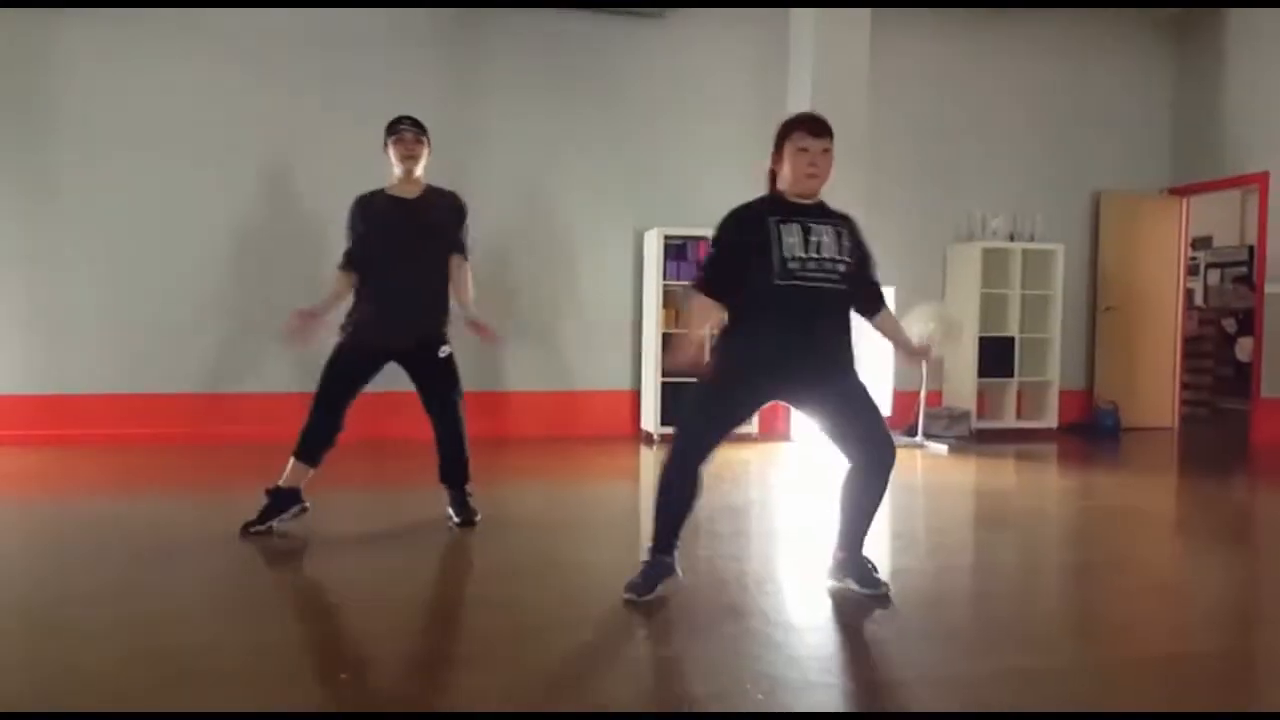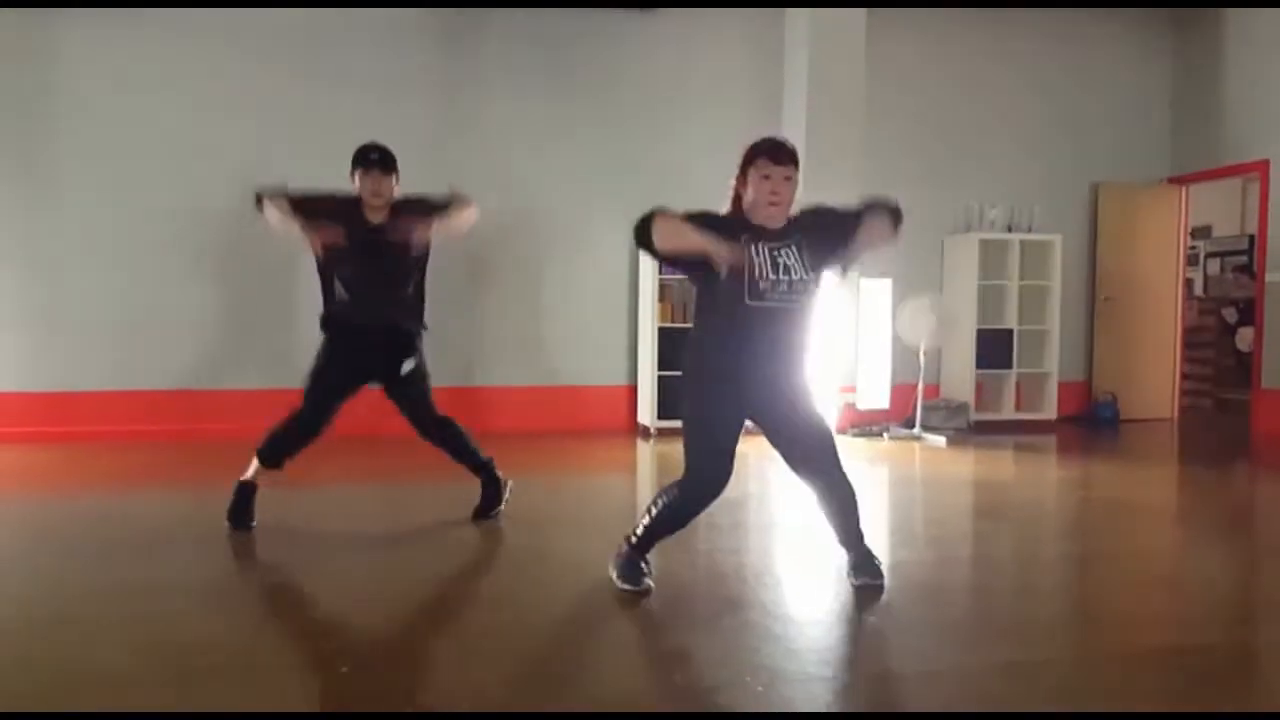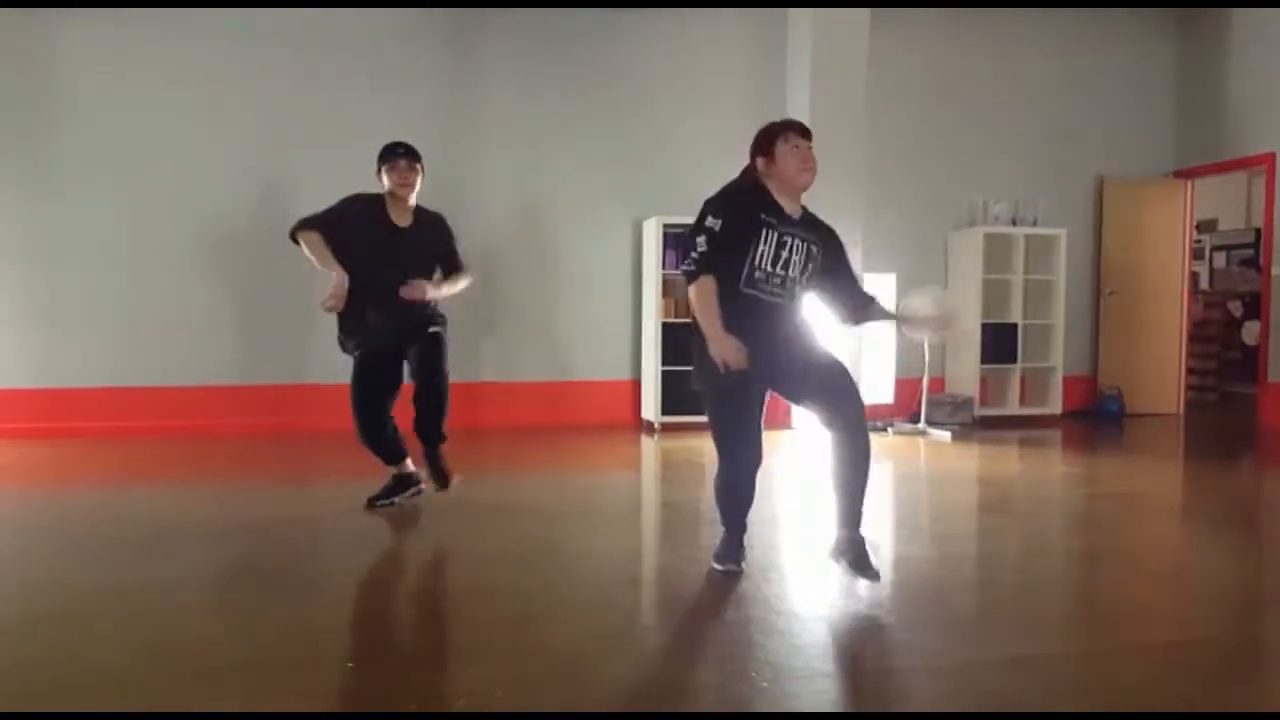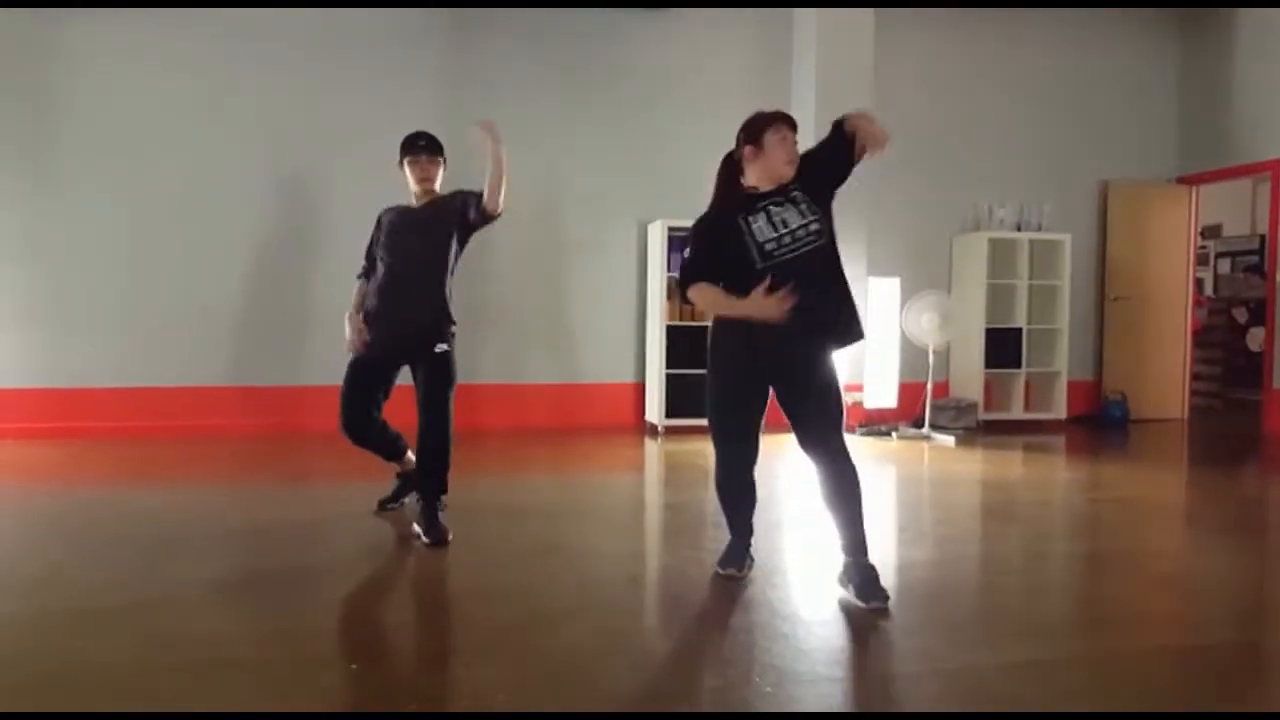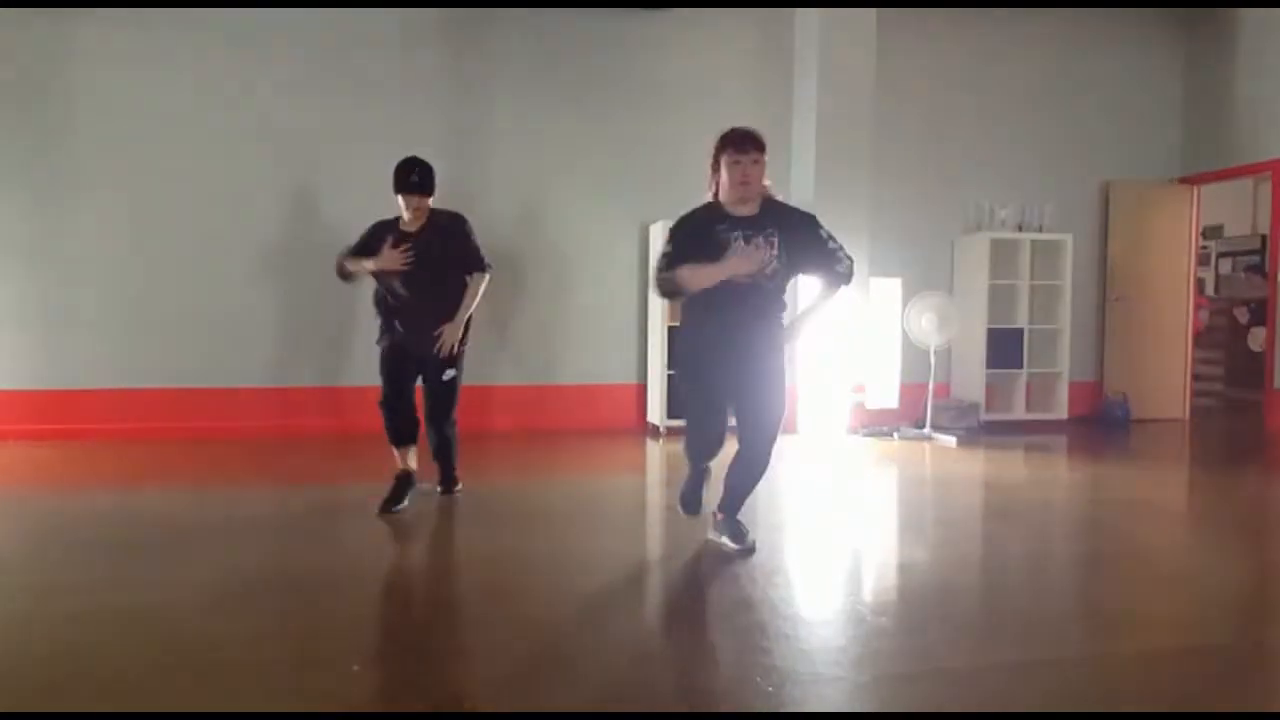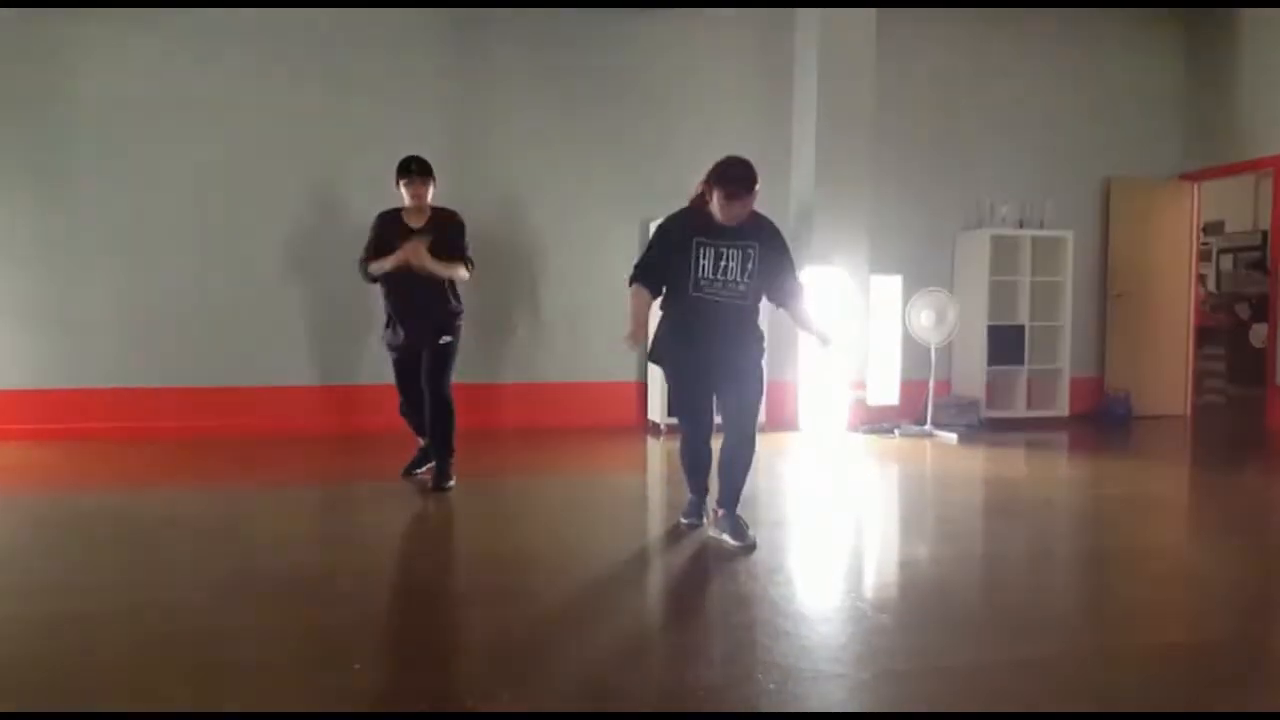
dt=0.5s
person 1, frame 1
left shoulder: (843, 227)
right shoulder: (747, 220)
left elbow: (868, 296)
right elbow: (714, 291)
left wrist: (903, 342)
right wrist: (696, 339)
left hip: (825, 364)
right hip: (748, 358)
left knee: (877, 452)
right knee: (687, 449)
left ankle: (848, 557)
right ankle: (661, 558)
person 1, frame 2
left shoulder: (814, 227)
right shoulder: (719, 232)
left elbow: (882, 217)
right elbow: (652, 230)
left wrist: (870, 234)
right wrist: (710, 247)
left hip: (782, 384)
right hip: (716, 380)
left knee: (826, 473)
right knee: (704, 481)
left ankle: (860, 553)
right ankle: (633, 549)
person 1, frame 3
left shoulder: (820, 236)
right shoulder: (734, 205)
left elbow: (851, 302)
right elbow: (700, 270)
left wrist: (911, 319)
right wrist: (716, 338)
left hip: (790, 347)
right hip: (726, 352)
left knee: (851, 421)
right knee: (738, 454)
left ankle: (849, 538)
right ankle: (732, 537)
person 1, frame 4
left shoulder: (811, 181)
right shoulder: (720, 219)
left elbow: (847, 139)
right elbow: (693, 286)
left wrist: (863, 128)
right wrist: (745, 306)
left hip: (806, 353)
right hip: (740, 353)
left knee: (831, 454)
right knee: (734, 458)
left ankle: (857, 562)
right ankle: (740, 543)
person 1, frame 5
left shoulder: (791, 222)
right shoulder: (695, 225)
left elbow: (841, 268)
right elbow: (670, 283)
left wrist: (804, 318)
right wrist: (726, 268)
left hip: (761, 353)
right hip: (704, 353)
left knee: (759, 444)
right knee: (704, 437)
left ankle: (727, 516)
right ankle: (696, 480)
person 1, frame 6
left shoulder: (765, 234)
right shoulder: (678, 228)
left elbow: (787, 288)
right elbow: (644, 279)
left wrist: (813, 328)
right wrist: (639, 322)
left hip: (741, 349)
right hip: (686, 348)
left knee: (741, 431)
right knee: (694, 430)
left ankle: (727, 512)
right ankle: (697, 498)
person 2, frame 1
left shoulder: (448, 205)
right shoulder: (367, 205)
left elbow: (456, 258)
right elbow: (352, 267)
left wrist: (468, 310)
right wrist: (322, 308)
left hip: (424, 329)
right hip: (368, 325)
left knee: (447, 408)
right knee: (328, 405)
left ankle: (457, 494)
right ankle: (288, 495)
person 2, frame 2
left shoulder: (415, 212)
right shoulder: (333, 211)
left elbow: (467, 209)
right elbow: (269, 202)
left wrist: (435, 230)
right wrist: (301, 229)
left hip: (399, 338)
right hip: (347, 335)
left knee: (425, 419)
right knee: (314, 416)
left ankle: (491, 478)
right ankle: (250, 482)
person 2, frame 3
left shoulder: (435, 225)
right shoulder: (357, 209)
left elbow: (460, 276)
right elbow: (304, 232)
left wrist: (435, 290)
right wrist: (336, 273)
left hip: (420, 323)
right hip: (372, 332)
left knee: (431, 378)
right knee: (370, 418)
left ankle: (434, 454)
right ankle: (405, 472)
person 2, frame 4
left shoulder: (455, 206)
right shoulder: (388, 218)
left elbow: (491, 208)
right elbow: (368, 274)
left wrist: (495, 149)
right wrist: (353, 314)
left hip: (430, 330)
right hip: (378, 331)
left knee: (435, 415)
right knee: (355, 416)
left ankle: (431, 508)
right ankle: (409, 467)
person 2, frame 5
left shoulder: (453, 225)
right shoulder: (380, 233)
left elbow: (480, 271)
right elbow: (344, 267)
left wrist: (458, 320)
right wrist: (372, 264)
left hip: (441, 337)
right hip: (398, 335)
left knee: (439, 411)
right knee: (393, 400)
left ankle: (447, 466)
right ankle: (405, 473)
person 2, frame 6
left shoulder: (449, 222)
right shoulder: (385, 223)
left elbow: (464, 270)
right elbow: (368, 269)
left wrist: (431, 264)
right wrist: (400, 256)
left hip: (441, 322)
right hip: (400, 325)
left knee: (436, 387)
right knee: (409, 395)
left ankle: (444, 462)
right ankle: (427, 446)
